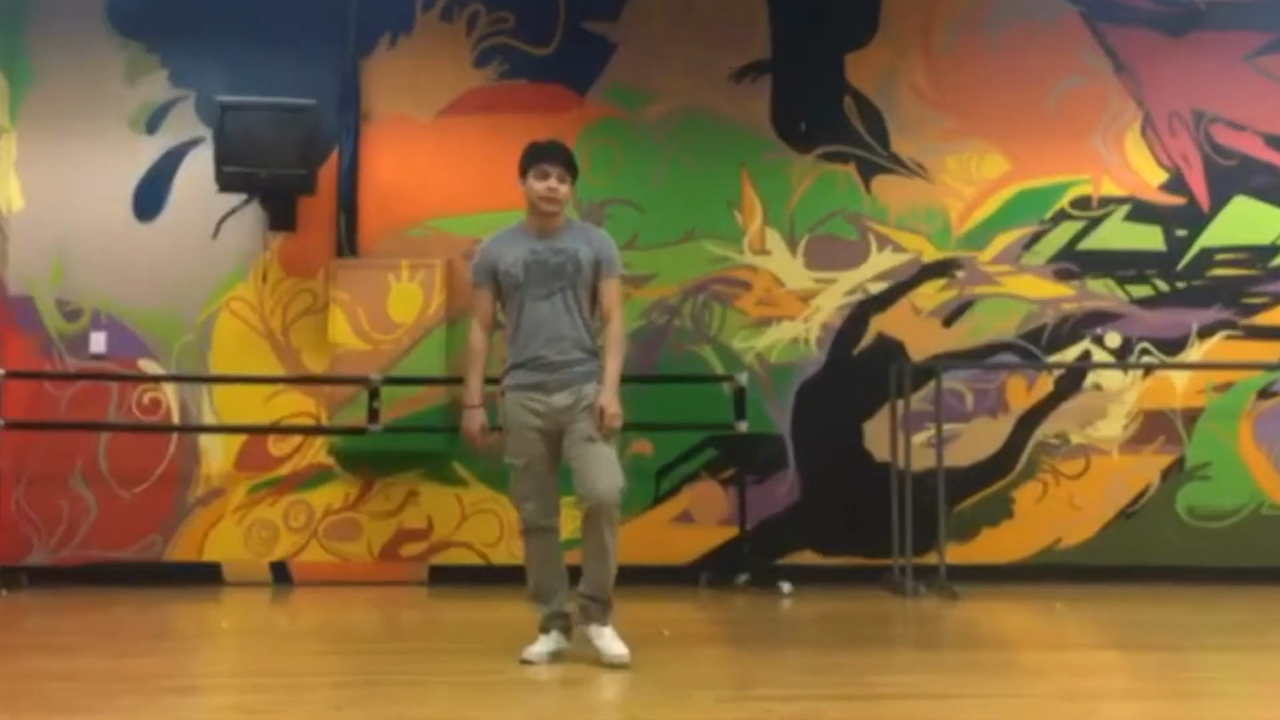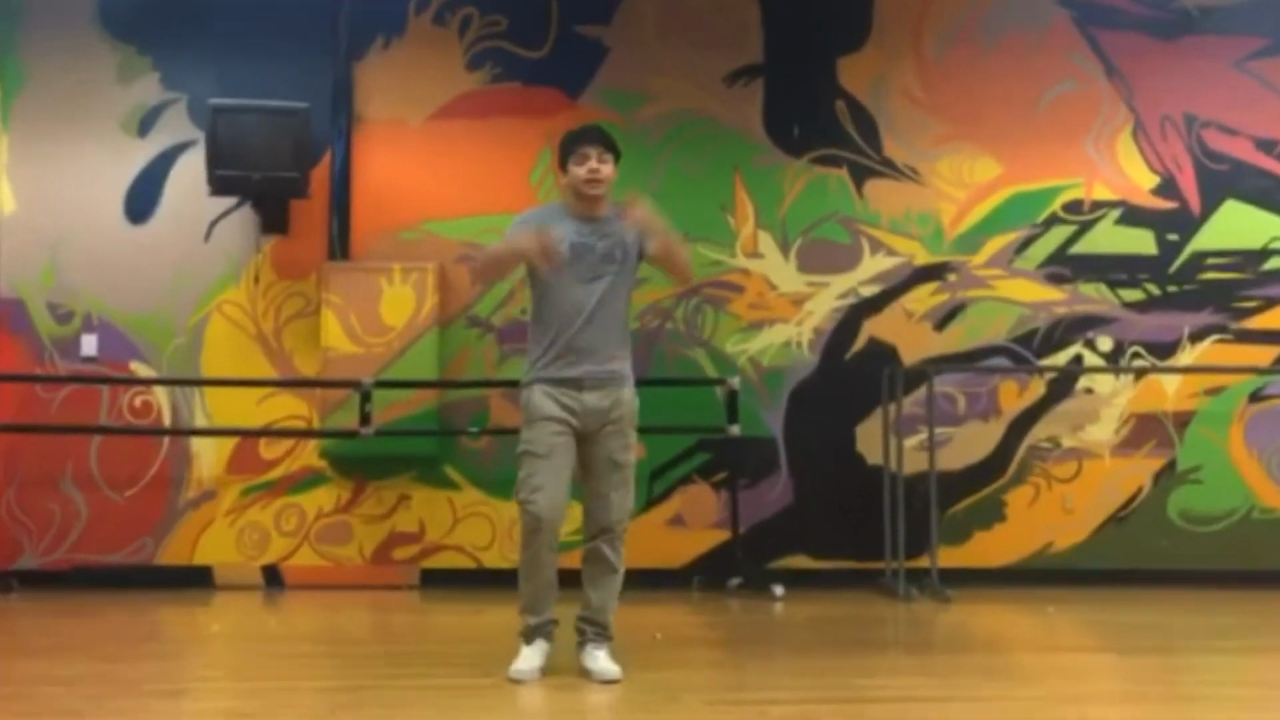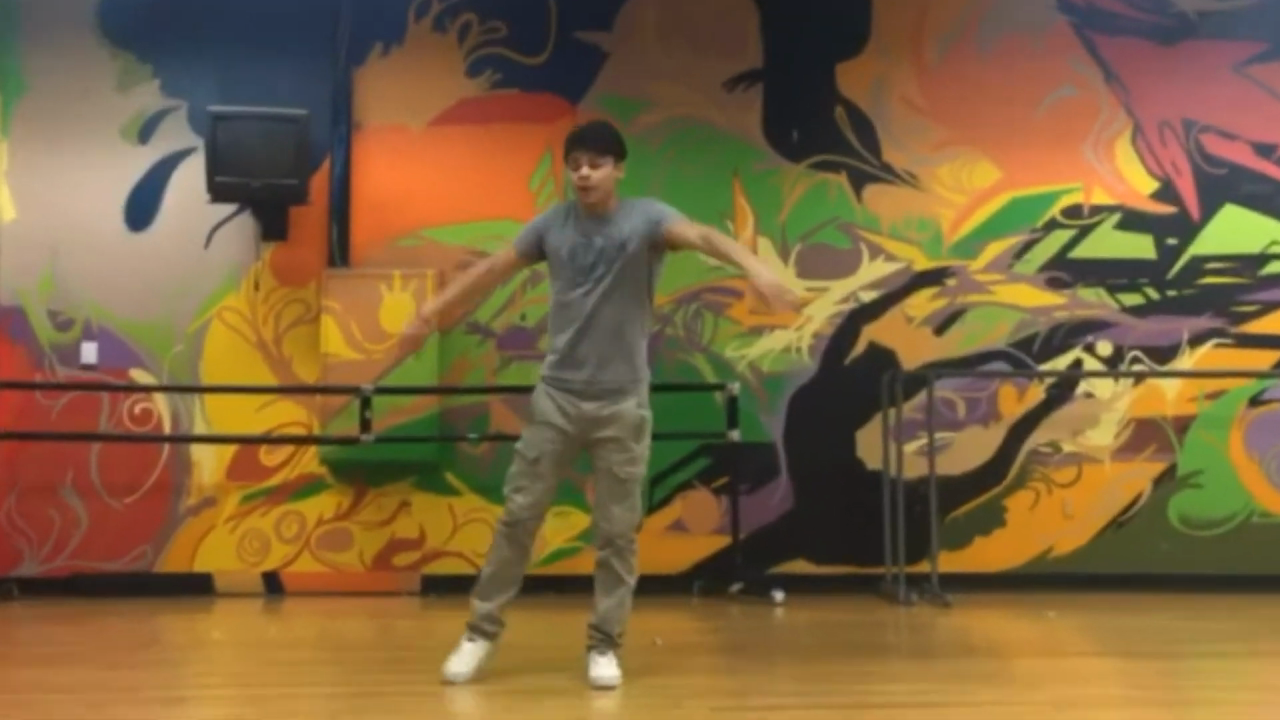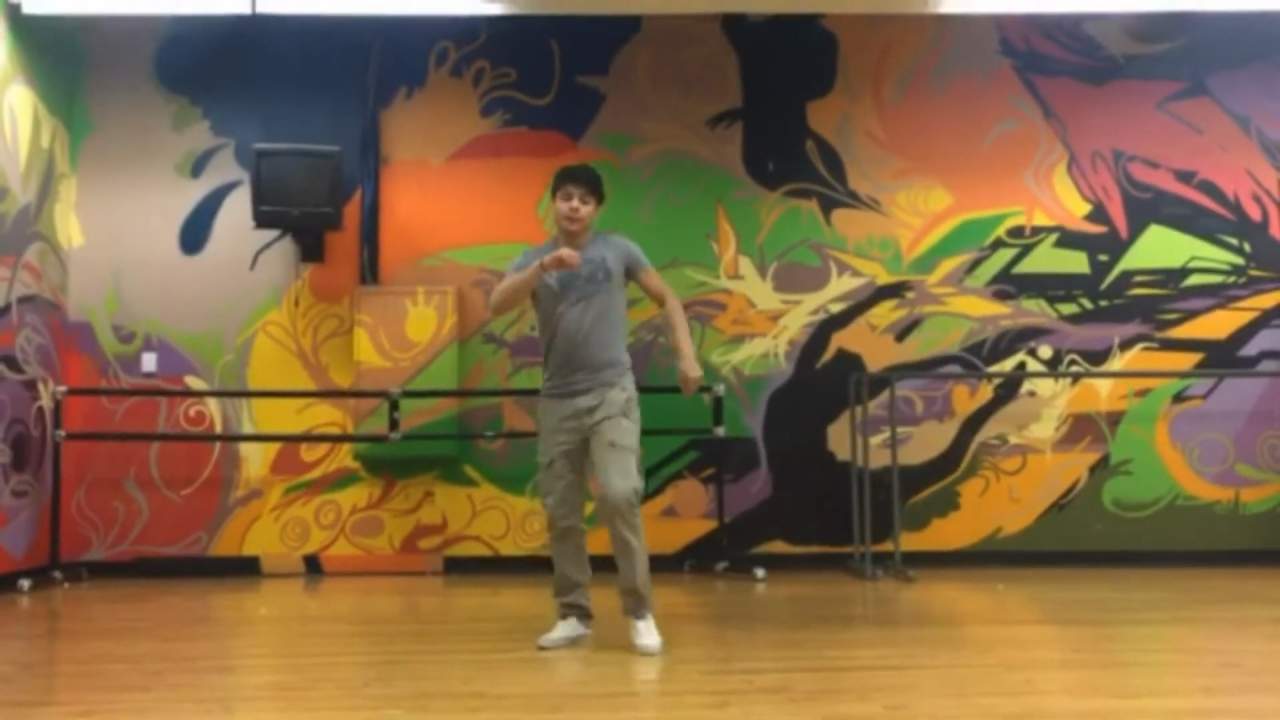
dt=1s
person 1, frame 1
left shoulder: (597, 244)
right shoulder: (495, 251)
left elbow: (612, 321)
right elbow: (480, 328)
left wrist: (610, 389)
right wrist: (473, 401)
left hip: (585, 390)
right hip: (523, 396)
left knee: (603, 494)
right knee: (536, 516)
left ankle: (598, 614)
right ankle: (554, 625)
person 1, frame 2
left shoulder: (633, 229)
right shoulder: (538, 222)
left elbow: (685, 272)
right elbow: (483, 269)
left wrist: (657, 227)
right wrist: (518, 247)
left hip: (614, 392)
right hip: (549, 391)
left knee: (609, 520)
right knee: (541, 511)
left ankle: (595, 638)
right ankle: (536, 633)
person 1, frame 3
left shoulder: (647, 218)
right shoulder: (551, 223)
left elbow: (702, 237)
right elbow: (493, 269)
left wrist: (757, 270)
right wrist: (435, 309)
left hip: (621, 403)
right hip: (555, 396)
left knee: (616, 531)
right knee: (519, 513)
left ankle: (604, 643)
right ankle: (481, 630)
person 1, frame 4
left shoulder: (619, 249)
right shoulder: (534, 260)
left elbow: (667, 299)
right elbow: (497, 305)
left wrist: (688, 355)
right wrist: (544, 264)
left hip: (614, 394)
right hip: (558, 403)
left knee: (618, 495)
right knee: (561, 514)
left ankle: (640, 610)
right ankle: (574, 614)
